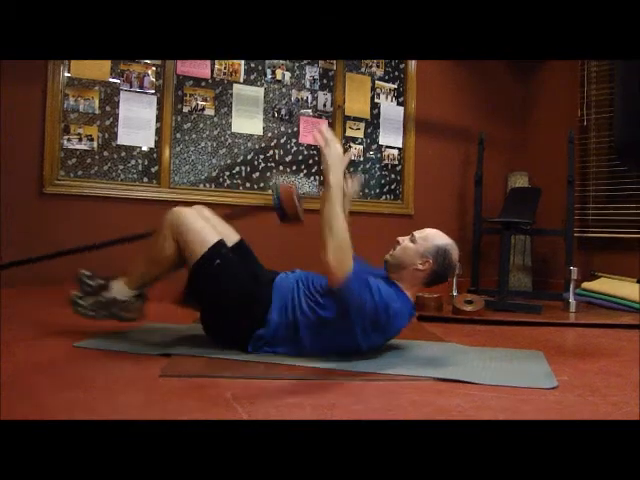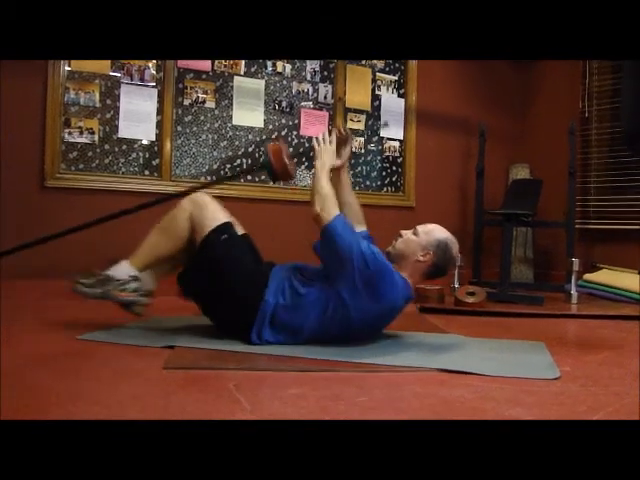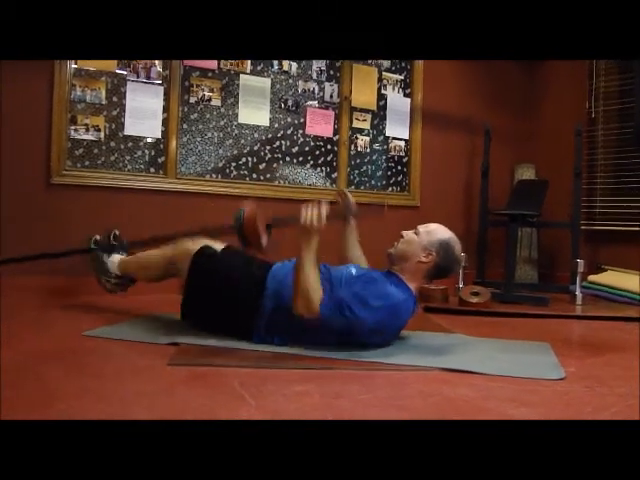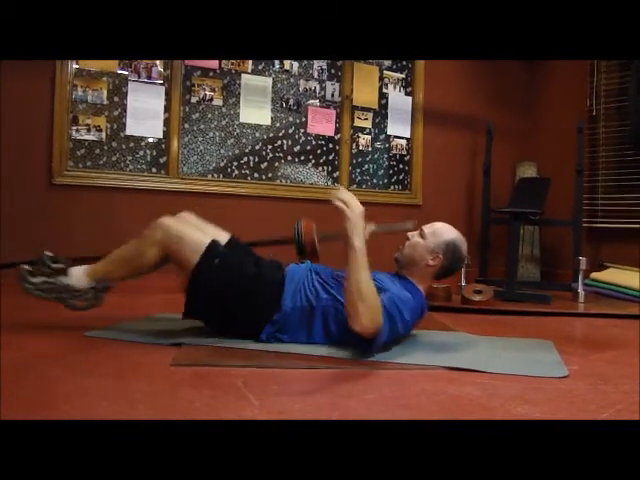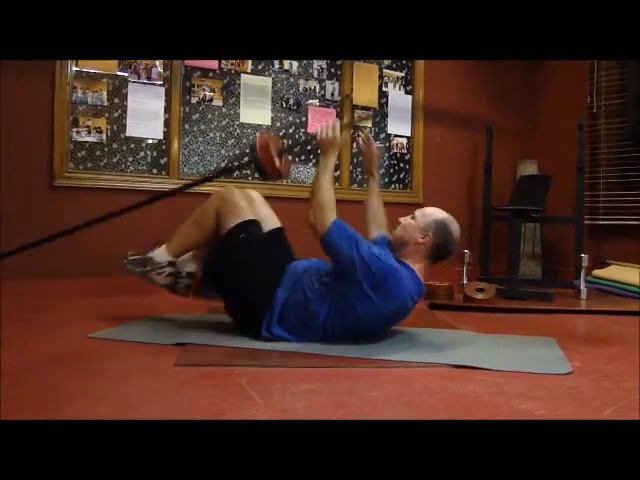
dt=0.7s
person 1, frame 1
left shoulder: (384, 307)
right shoulder: (388, 287)
left elbow: (334, 265)
right elbow: (343, 263)
left wrist: (333, 174)
right wrist: (344, 201)
left hip: (251, 321)
right hip: (269, 292)
left knee: (179, 219)
right knee: (197, 213)
left ankle: (122, 295)
right ankle: (128, 290)
person 1, frame 2
left shoulder: (382, 278)
right shoulder: (386, 280)
left elbow: (323, 214)
right elbow: (354, 227)
left wrist: (324, 162)
right wrist: (340, 174)
left hip: (254, 312)
right hip: (263, 293)
left knee: (197, 203)
right knee: (211, 213)
left ankle: (124, 277)
right ankle: (140, 282)
person 1, frame 3
left shoulder: (385, 303)
right shoulder: (396, 291)
left elbow: (305, 306)
left wrist: (308, 242)
right wrist: (350, 224)
left hip: (257, 309)
right hip: (269, 280)
left knee: (183, 250)
right knee: (200, 245)
left ankle: (116, 267)
right ankle: (125, 265)
person 1, frame 4
left shoulder: (399, 304)
right shoulder: (399, 286)
left elbow: (362, 324)
left wrist: (355, 240)
right wrist: (358, 248)
left hip: (265, 308)
right hip: (276, 283)
left knee: (164, 231)
right knee: (183, 222)
left ankle: (80, 281)
right ankle: (84, 275)
person 1, frame 5
left shoulder: (385, 276)
right shoulder: (401, 278)
left elbow: (320, 222)
right elbow: (375, 235)
left wrist: (328, 158)
right wrist: (373, 172)
left hip: (269, 309)
right hip: (287, 287)
left knee: (228, 198)
right knee: (248, 198)
left ankle: (163, 261)
right ankle: (189, 265)
